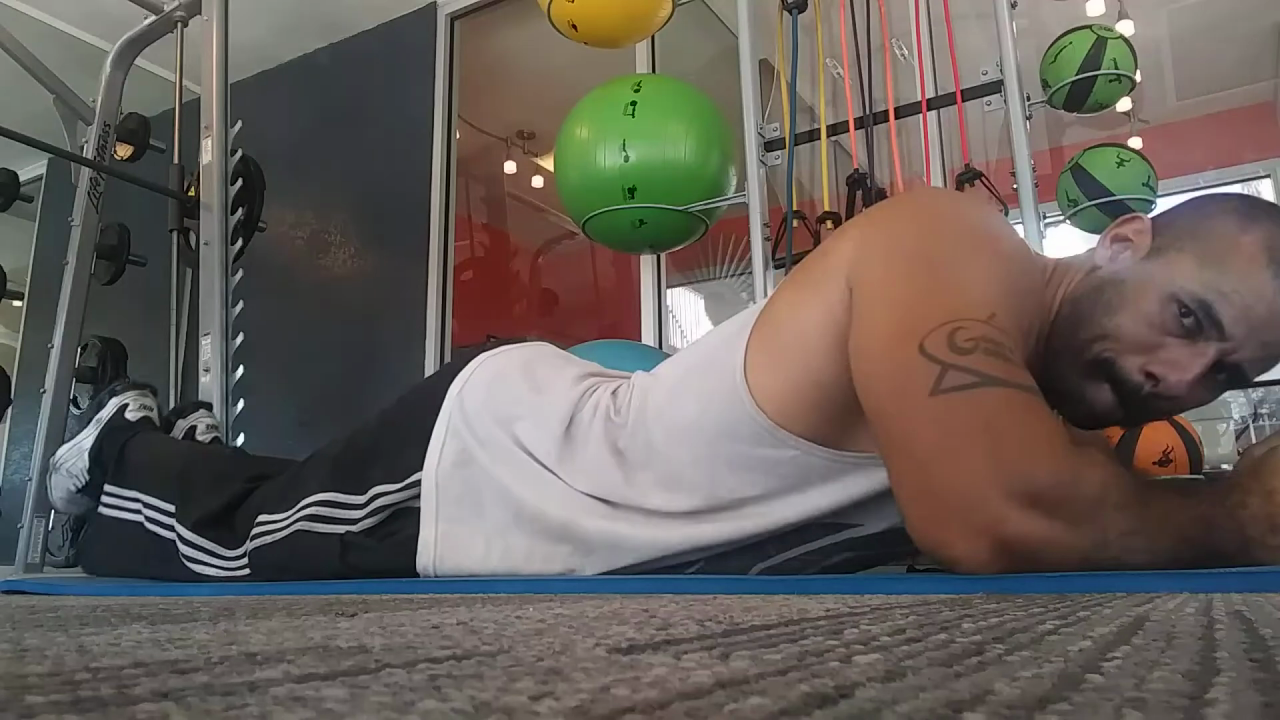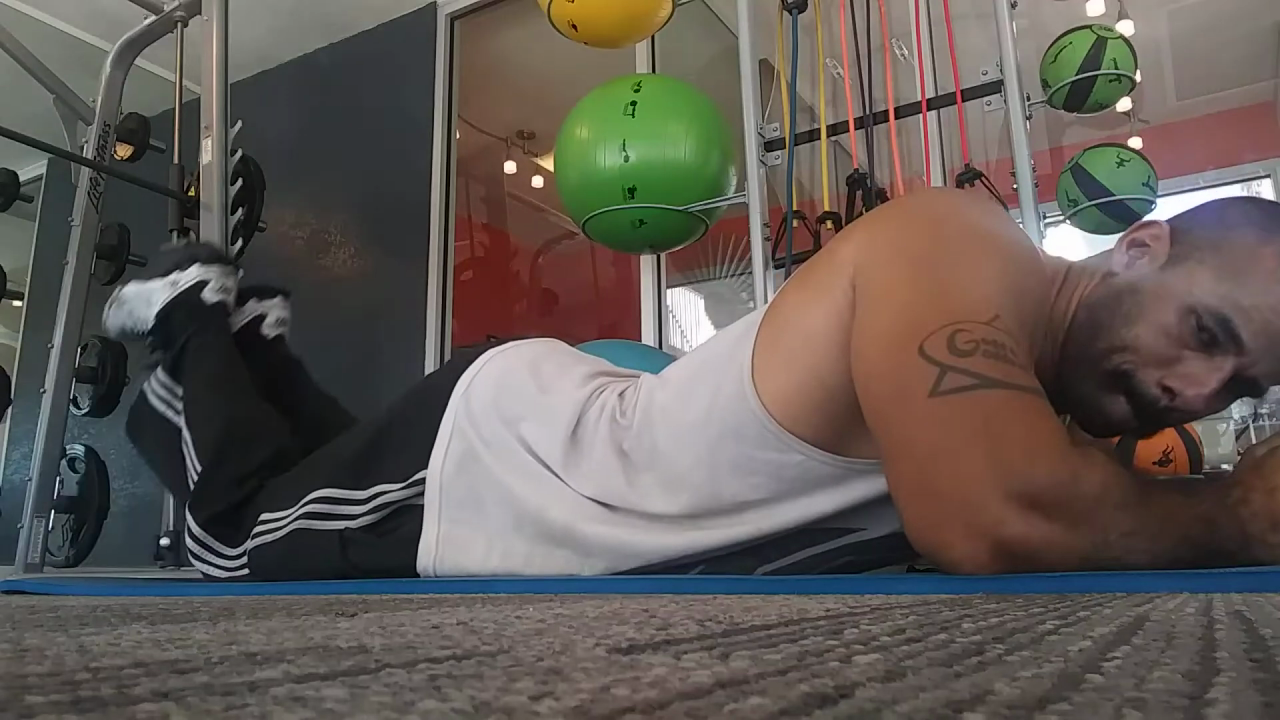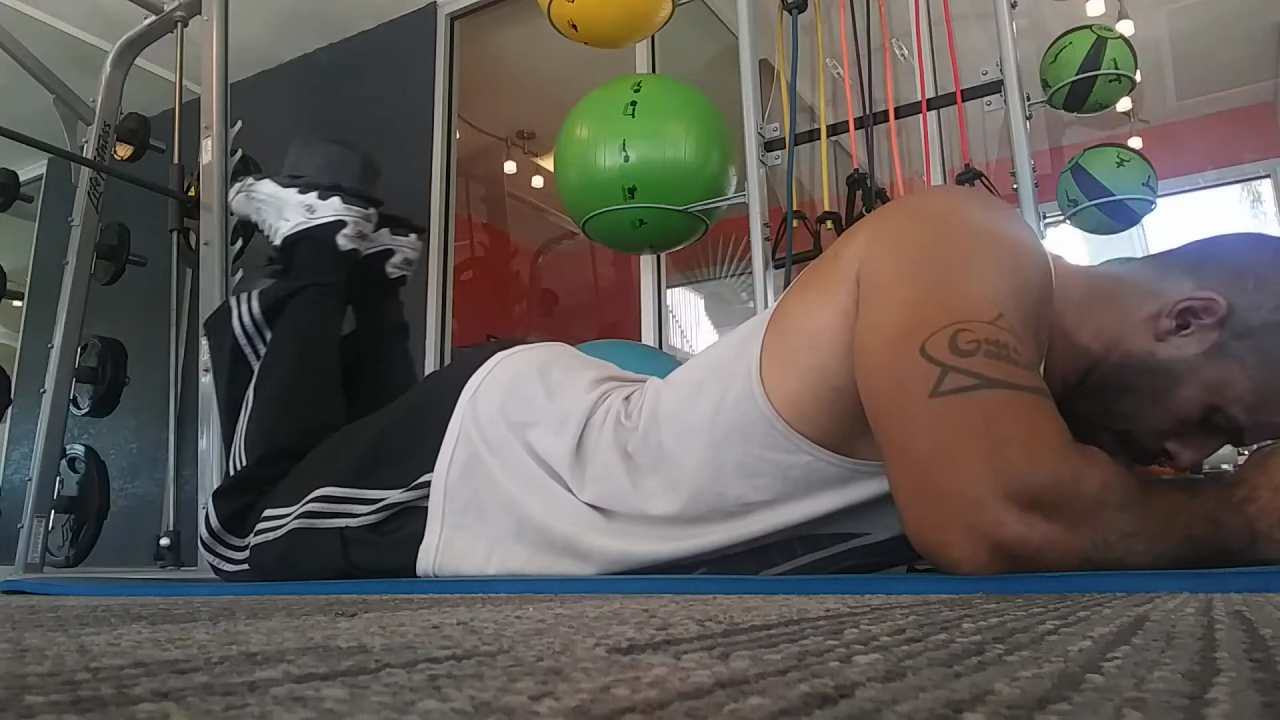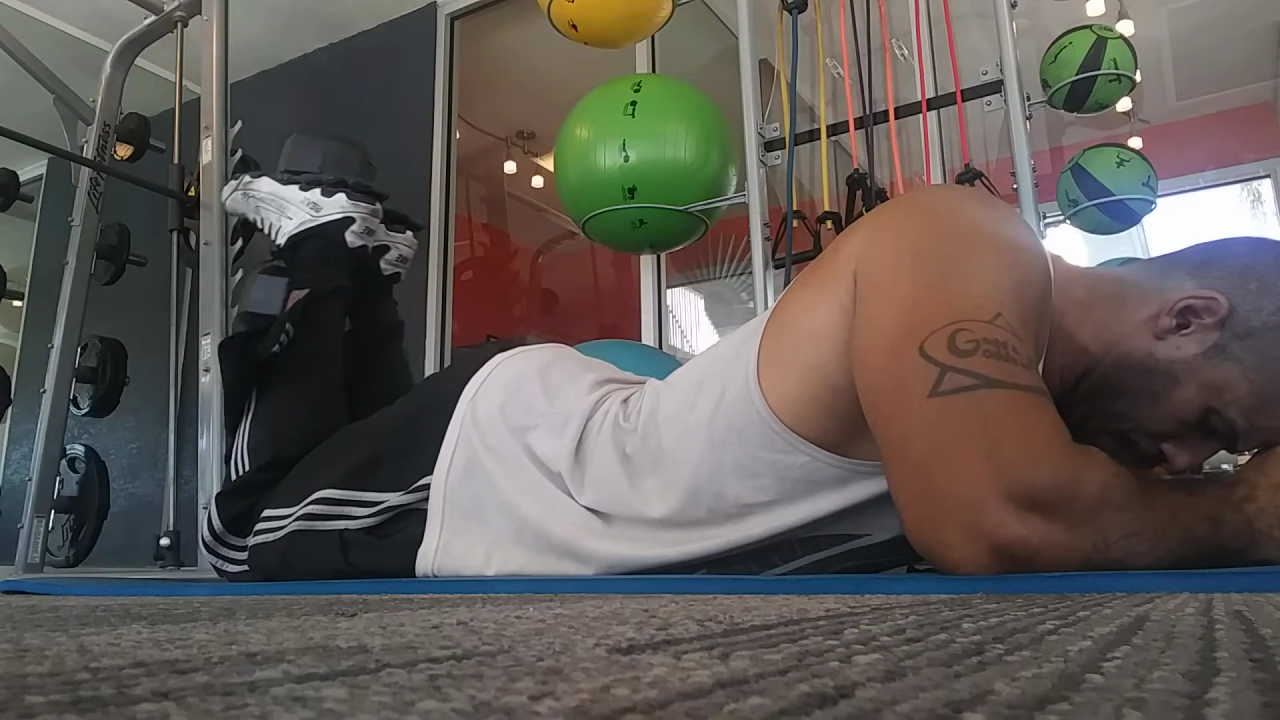
dt=0.5s
person 1, frame 1
left shoulder: (1023, 390)
right shoulder: (950, 248)
right elbow: (994, 520)
left hip: (548, 437)
right hip: (468, 460)
right knee: (230, 545)
left ankle: (173, 445)
right ankle: (132, 445)
person 1, frame 2
left shoulder: (1036, 399)
right shoulder: (959, 245)
right elbow: (993, 520)
left hip: (552, 427)
right hip: (471, 456)
right knee: (234, 532)
left ankle: (242, 337)
right ankle: (201, 321)
person 1, frame 3
left shoulder: (1033, 377)
right shoulder: (963, 249)
right elbow: (999, 519)
left hip: (565, 426)
right hip: (479, 457)
right knee: (248, 537)
left ankle: (356, 271)
right ankle: (328, 253)
person 1, frame 4
left shoulder: (1033, 373)
right shoulder: (961, 245)
right elbow: (999, 521)
left hip: (558, 431)
right hip: (478, 459)
right knee: (249, 533)
left ankle: (352, 273)
right ankle: (332, 253)
